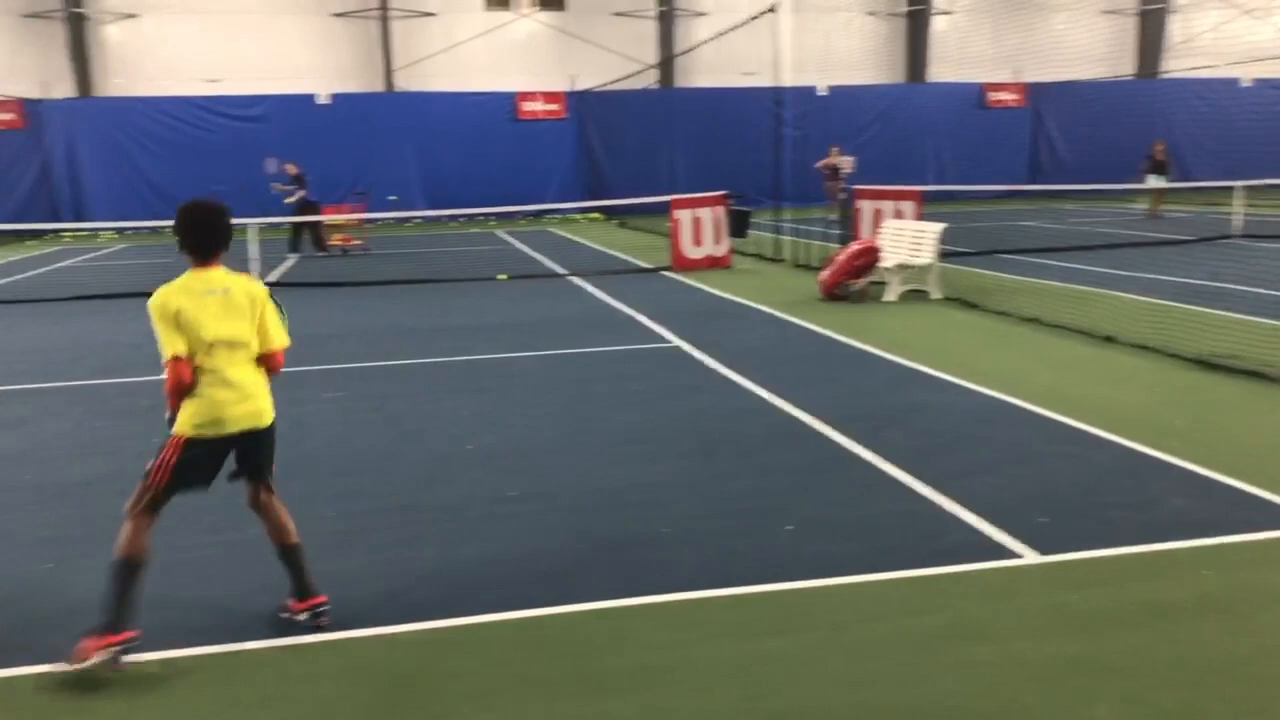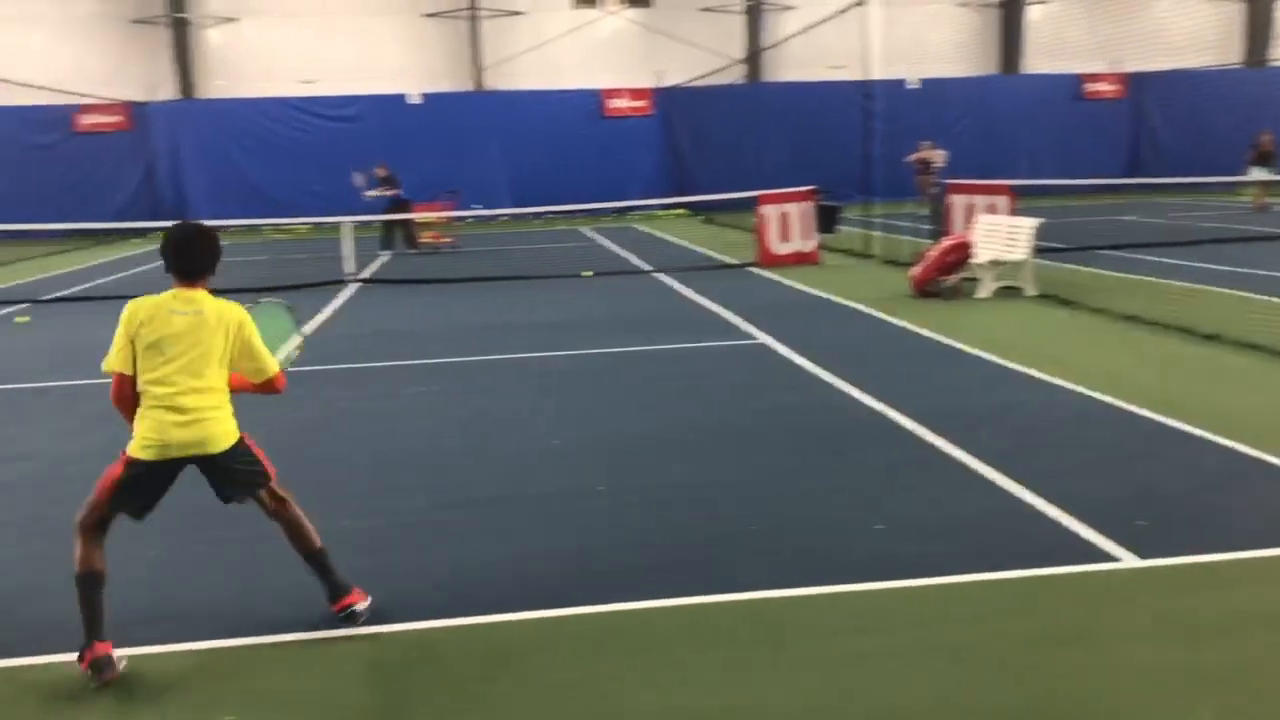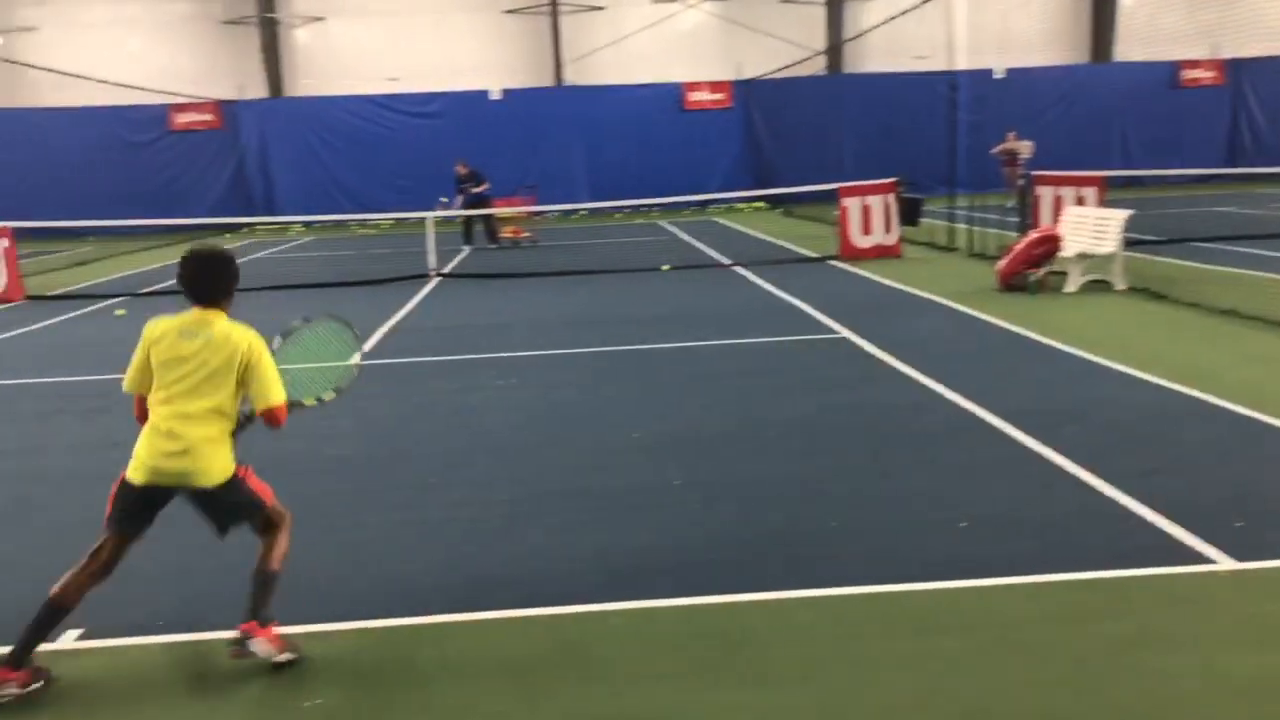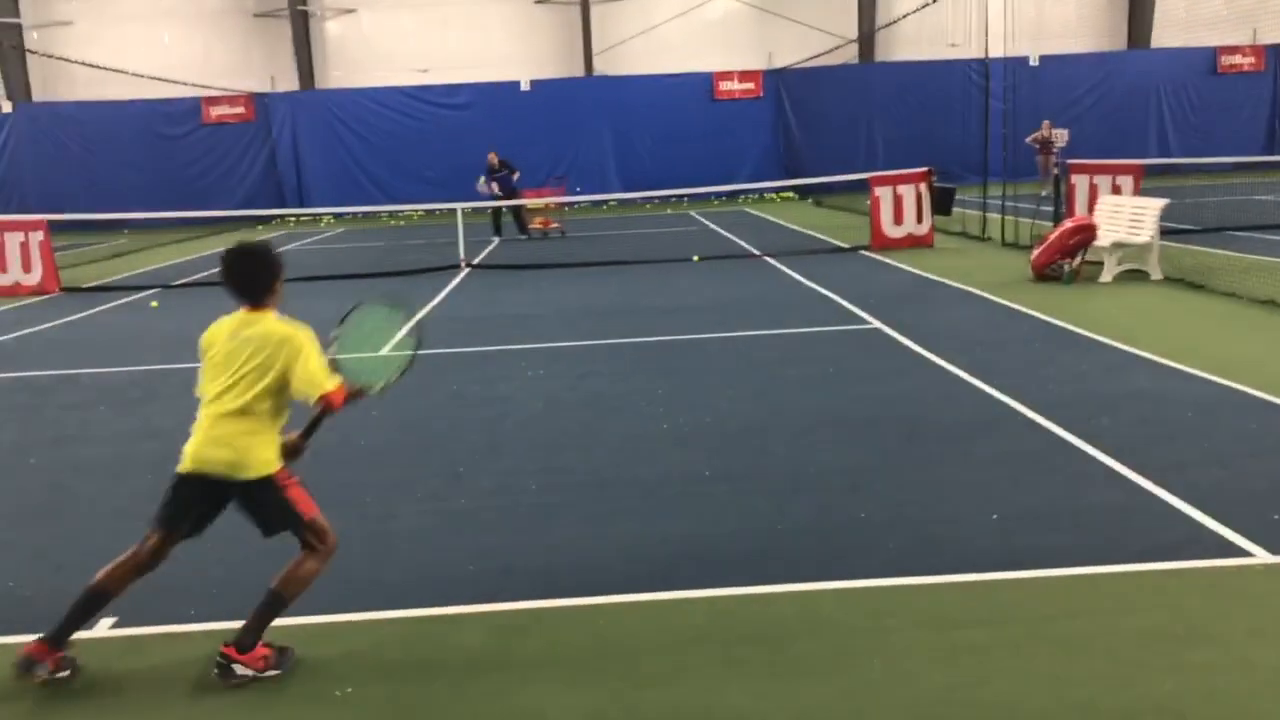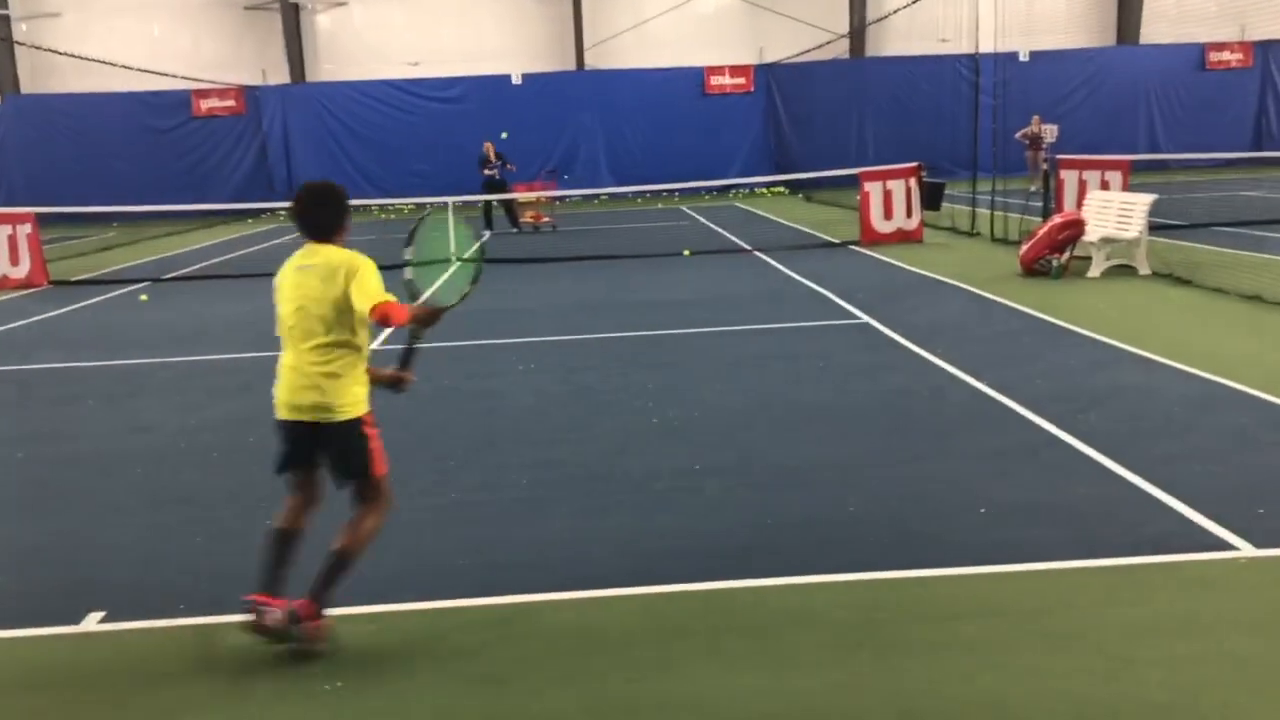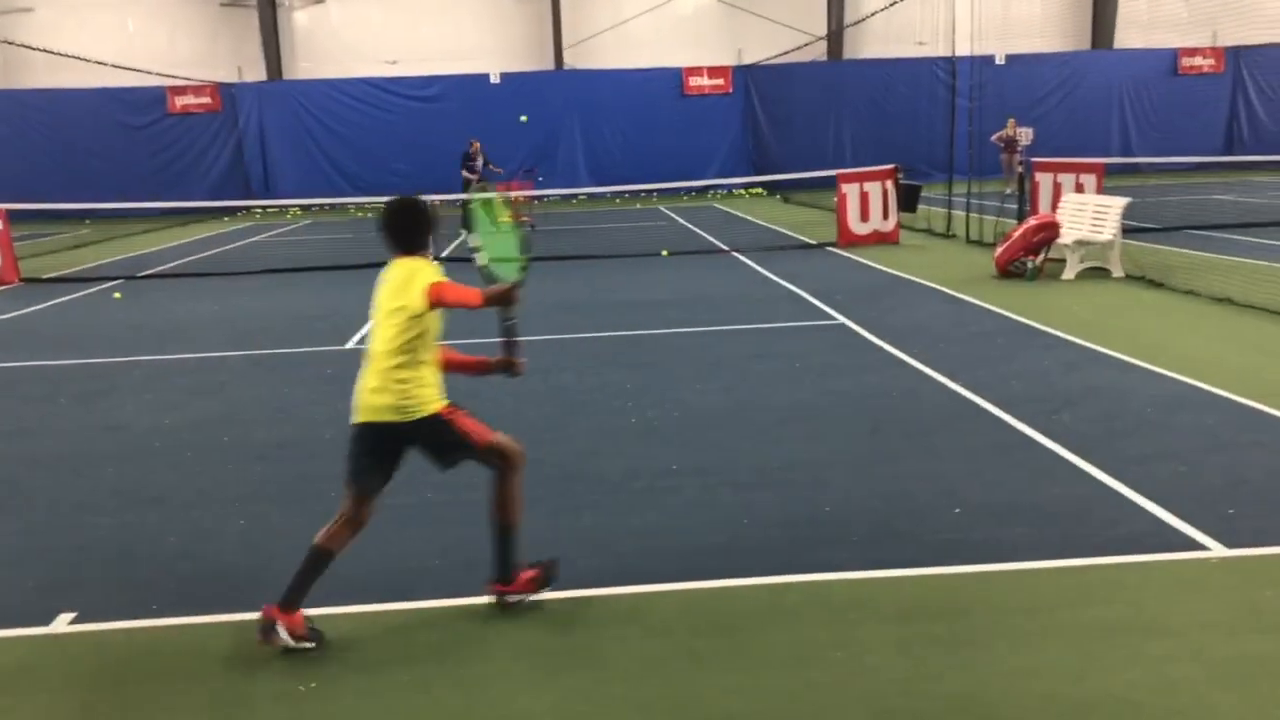
dt=0.2s
person 1, frame 1
left shoulder: (166, 299)
right shoulder: (251, 289)
left elbow: (181, 377)
right elbow: (274, 359)
left wrist: (175, 409)
left hip: (203, 417)
right hip: (256, 413)
left knee: (141, 510)
right knee: (264, 498)
left ankle: (114, 630)
right ankle: (309, 598)
person 1, frame 2
left shoulder: (136, 312)
right shoulder: (234, 316)
left elbow: (121, 393)
right elbow: (273, 383)
left hip: (155, 442)
right hip: (218, 435)
left knee: (89, 527)
right knee: (280, 504)
left ankle: (96, 647)
right ankle: (342, 597)
person 1, frame 3
left shoulder: (157, 332)
right shoulder: (247, 342)
left elbow: (141, 408)
right elbow: (275, 414)
right wrist: (285, 403)
left hip: (151, 462)
right hip: (209, 466)
left knee: (102, 558)
right knee: (276, 525)
right ankle: (257, 632)
person 1, frame 4
left shoulder: (213, 335)
right shoulder: (294, 336)
right elbow: (330, 401)
right wrist: (347, 391)
left hip: (200, 456)
right hip: (254, 463)
left knee: (149, 552)
right knee: (320, 546)
left ankle: (50, 647)
right ankle: (244, 649)
person 1, frame 5
left shoulder: (286, 271)
right shoulder: (353, 264)
right elbow: (384, 313)
left wrist: (376, 376)
right wrist: (418, 315)
left hip: (291, 400)
right hip: (339, 402)
left knee: (301, 497)
right knee: (373, 504)
left ankle: (267, 598)
right ankle: (309, 608)
person 1, frame 6
left shoulder: (393, 278)
right shoulder: (422, 275)
right elbow: (442, 293)
left wrist: (491, 363)
right wrist: (492, 295)
left hip: (371, 408)
right hip: (415, 407)
left knee: (354, 512)
right knee: (510, 459)
left ankle: (283, 610)
right ankle: (508, 580)
